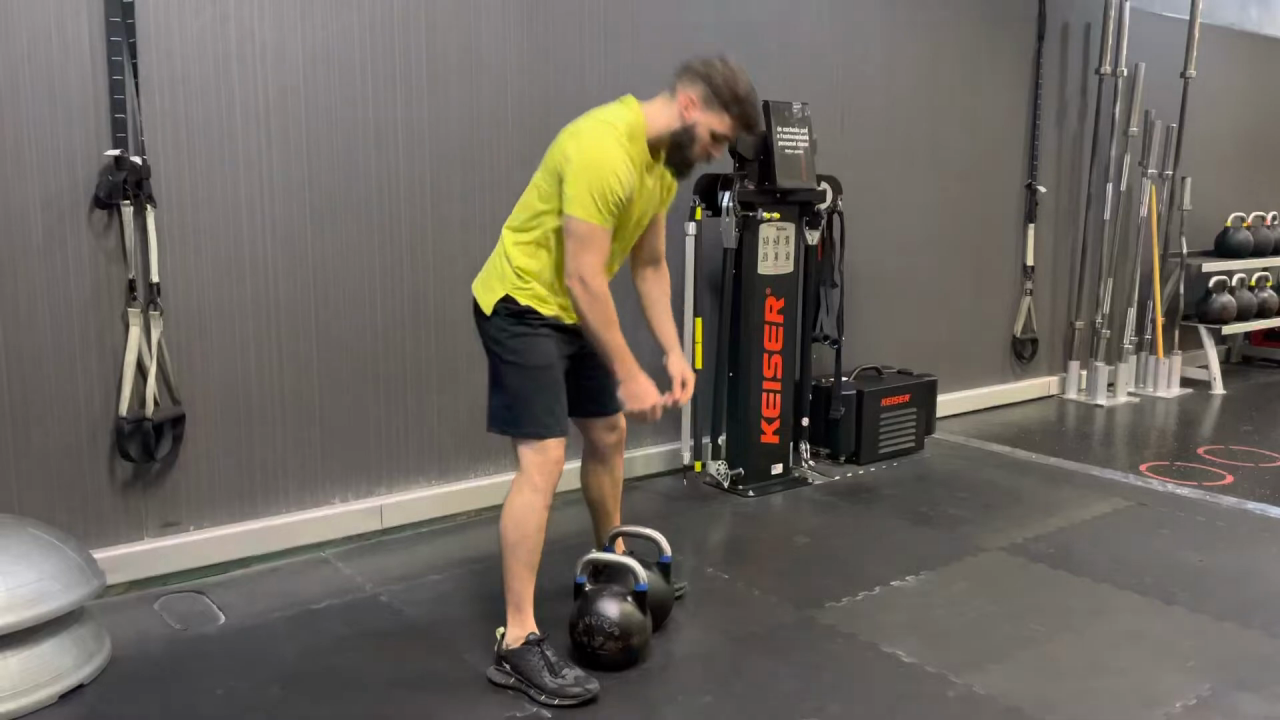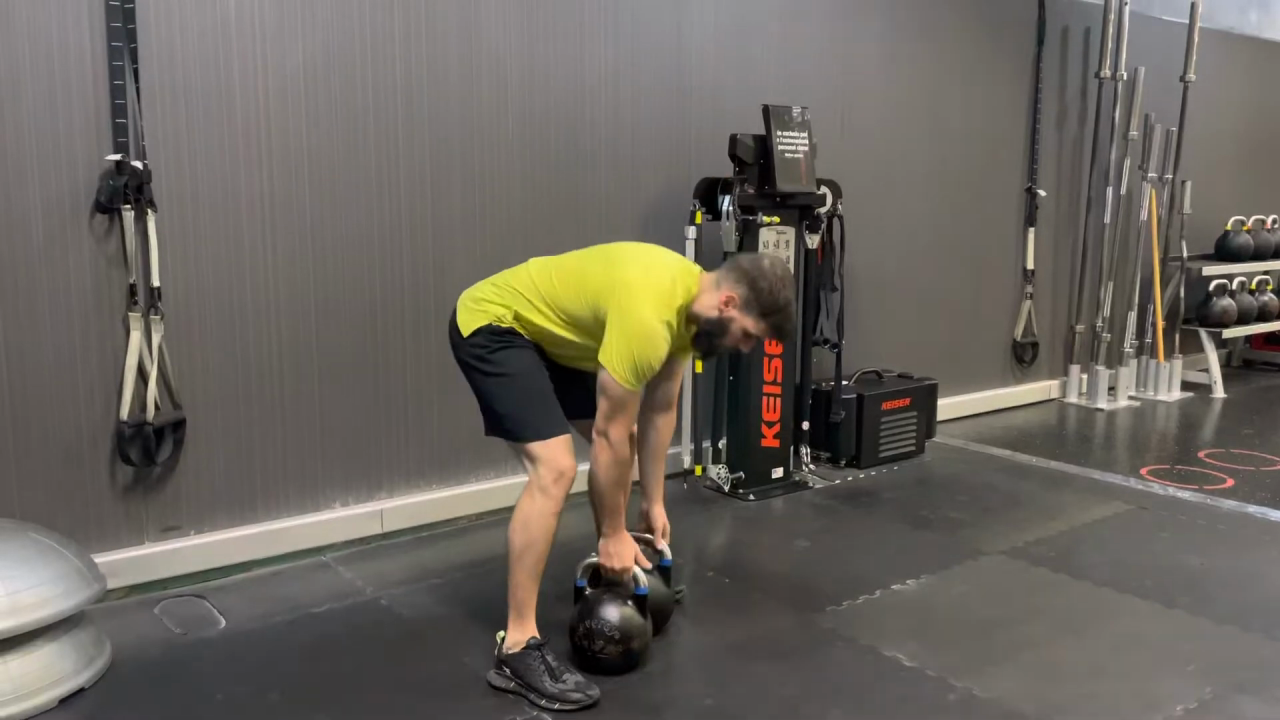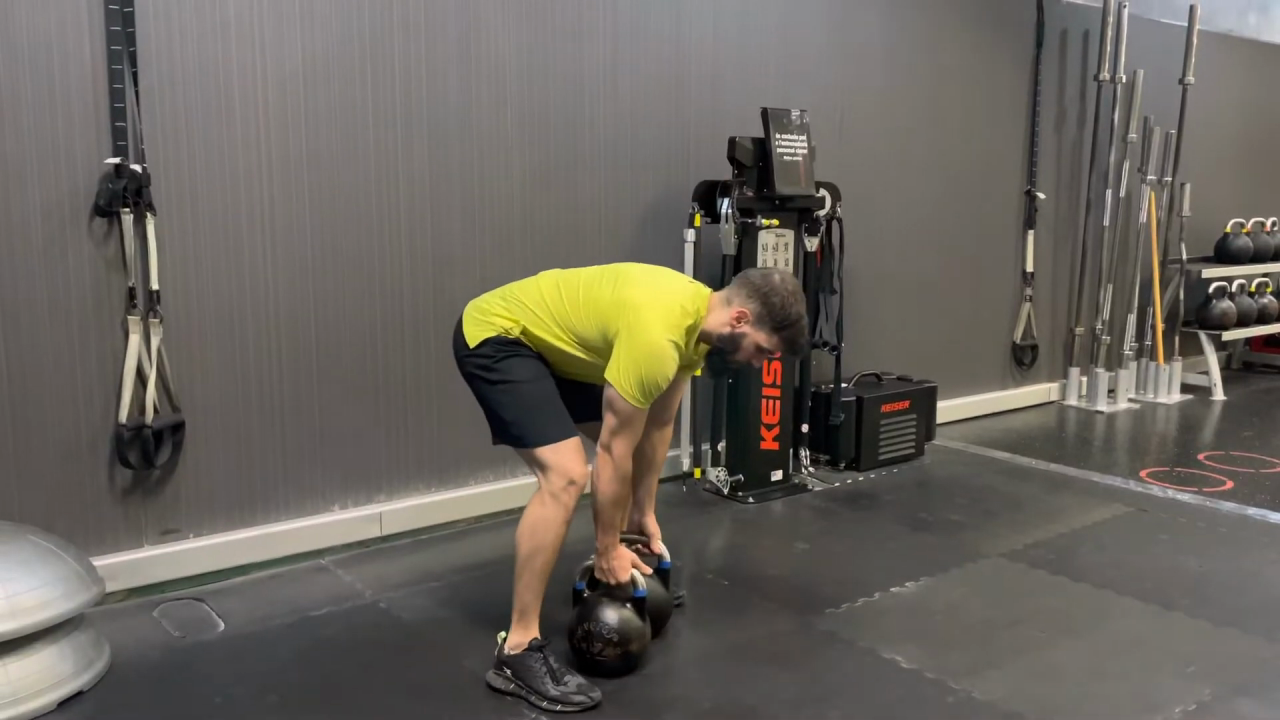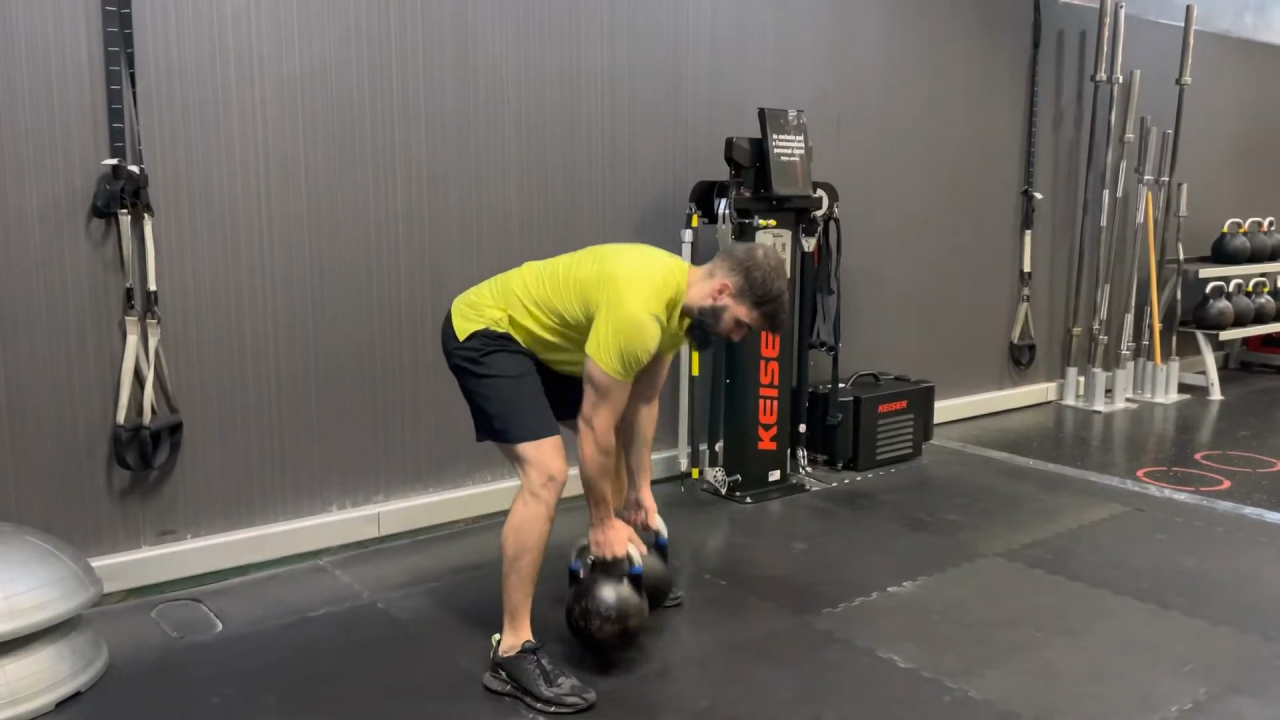
dt=0.5s
person 1, frame 1
left shoulder: (663, 158)
right shoulder: (603, 151)
left elbow: (650, 265)
right elbow: (584, 280)
left wrist: (674, 352)
right wrist: (630, 377)
left hip: (574, 311)
right hip: (524, 305)
left knee: (608, 438)
right knee: (543, 463)
right ankle: (518, 644)
person 1, frame 2
left shoulder: (690, 299)
right shoulder: (648, 317)
left elbow: (659, 411)
right elbow: (609, 434)
left wrist: (653, 501)
right wrist: (612, 534)
left hip: (542, 328)
right hip: (492, 324)
left knee: (626, 434)
right knee: (555, 469)
left ankle: (619, 567)
right ankle: (517, 649)
person 1, frame 3
left shoulder: (696, 316)
right shoulder: (656, 336)
left elbow: (657, 425)
right elbow: (614, 451)
left wrist: (644, 511)
right wrist: (608, 549)
left hip: (545, 336)
right hip: (494, 335)
left knee: (625, 435)
right knee: (567, 474)
left ankle: (619, 571)
right ankle: (518, 652)
person 1, frame 4
left shoulder: (679, 295)
right shoulder: (640, 309)
left elbow: (645, 400)
right elbow: (594, 430)
left wrist: (640, 488)
right wrist: (605, 523)
left hip: (538, 337)
right hip: (487, 332)
left knee: (618, 456)
right knee: (547, 474)
right ankle: (512, 653)
